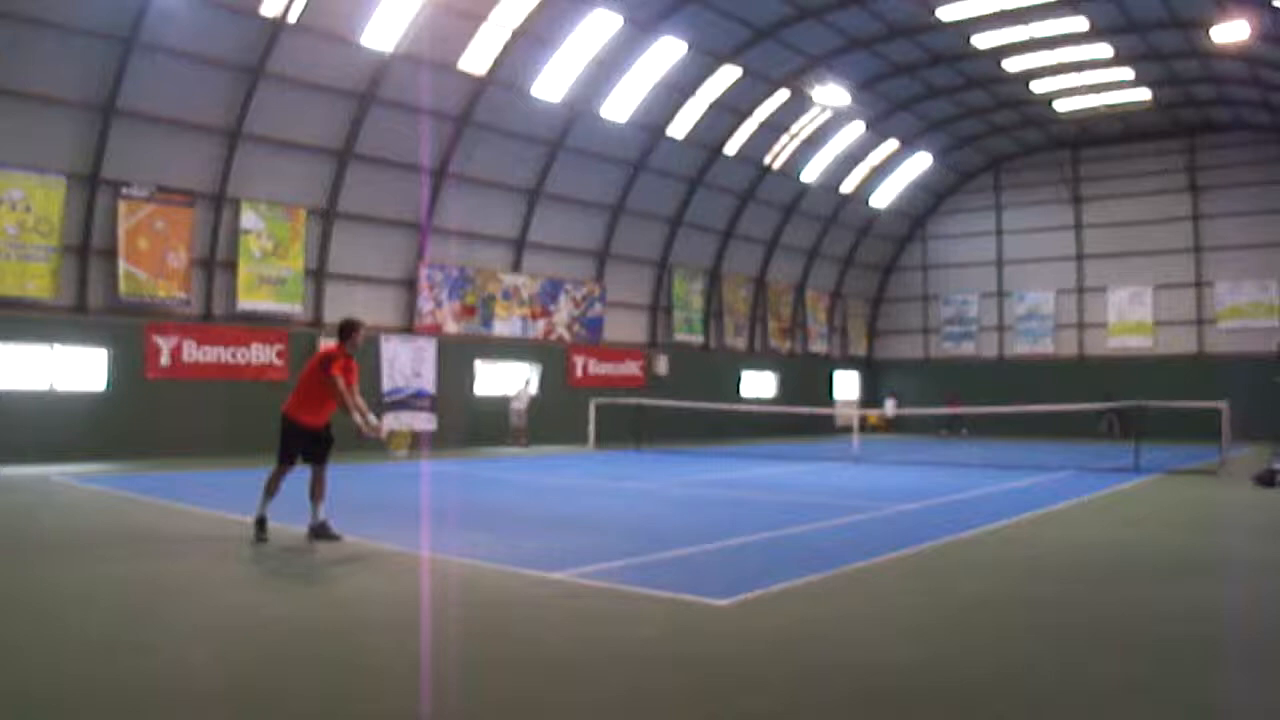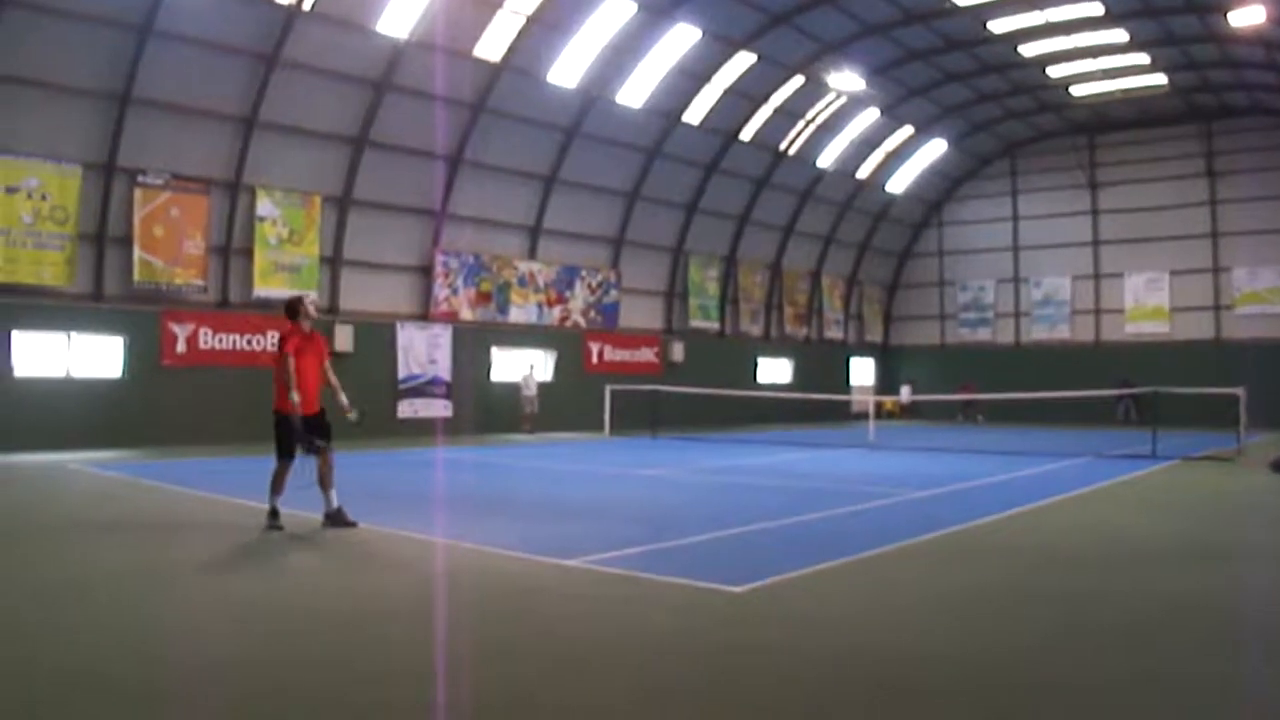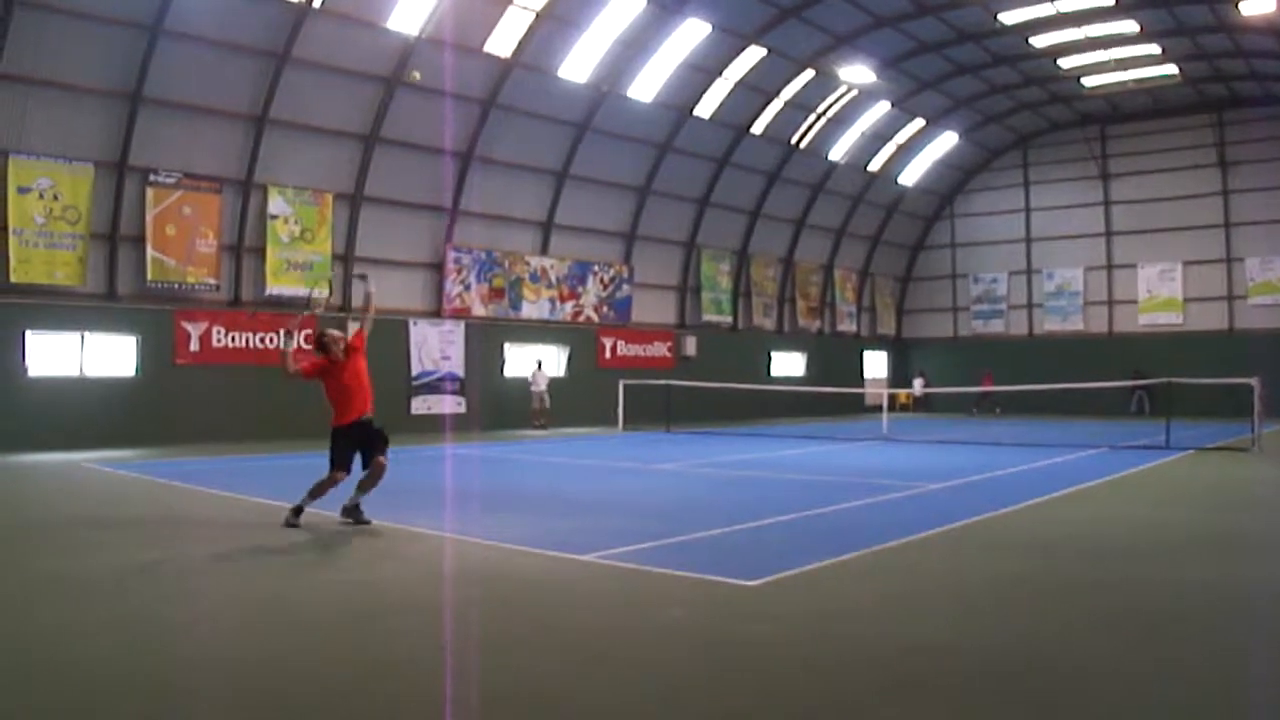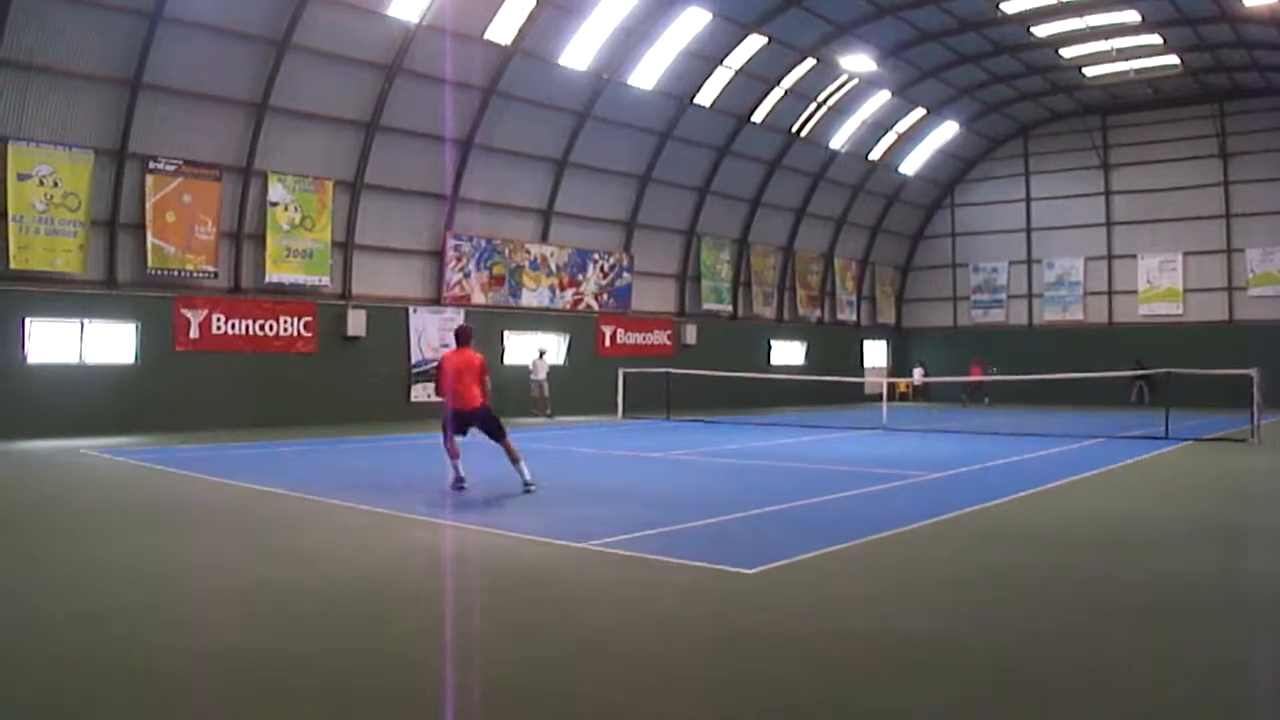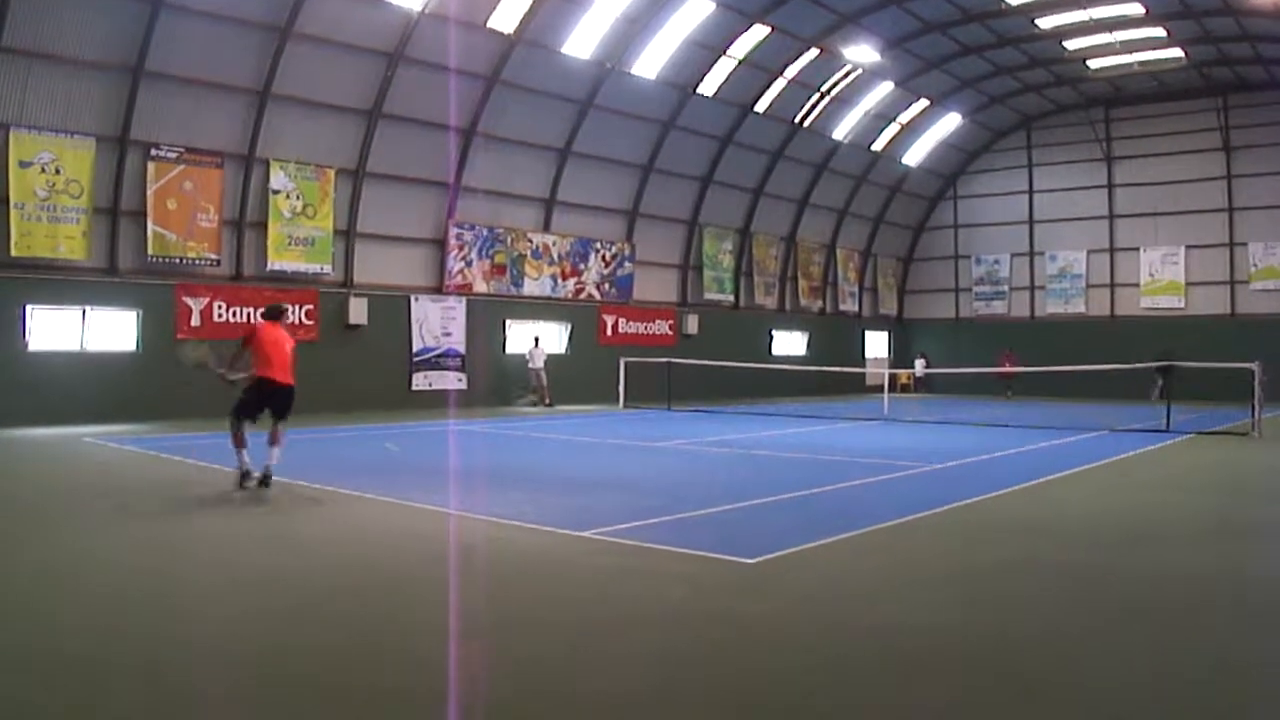
dt=1s
person 1, frame 1
left shoulder: (350, 363)
right shoulder: (331, 356)
left elbow: (355, 396)
right elbow: (340, 393)
left wrist: (371, 420)
right wrist: (359, 421)
left hip: (319, 423)
right hip: (297, 420)
left knee: (320, 469)
right knee: (283, 468)
left ankle: (317, 523)
right ankle: (260, 518)
person 1, frame 2
left shoulder: (318, 339)
right shoulder: (290, 336)
left elbow: (327, 371)
right elbow: (289, 368)
left wrist: (341, 396)
right wrist: (293, 396)
left hip: (313, 410)
right hip: (288, 411)
left knee: (325, 457)
right knee: (285, 462)
left ankle: (332, 510)
right ankle: (273, 511)
person 1, frame 3
left shoulder: (354, 348)
right shoulder: (322, 365)
left elbow: (367, 316)
right elbow: (291, 370)
left wrist: (369, 293)
right wrist: (289, 343)
left hip: (365, 423)
right hip: (343, 428)
left knee: (380, 464)
right knee: (336, 477)
left ankle: (353, 504)
right ankle: (299, 507)
person 1, frame 4
left shoulder: (444, 360)
right shoulder: (478, 359)
left elbow: (439, 390)
right elbow: (487, 389)
left hip: (455, 411)
right hip: (477, 410)
left knee: (448, 437)
right knee: (504, 442)
left ankle: (459, 478)
right ankle: (527, 481)
person 1, frame 5
left shoulder: (256, 328)
right shoulder: (288, 338)
left elbow: (239, 354)
left hip: (264, 383)
right hip: (287, 387)
left knee: (237, 420)
right knee: (277, 424)
left ankle: (245, 469)
right ankle: (269, 470)
